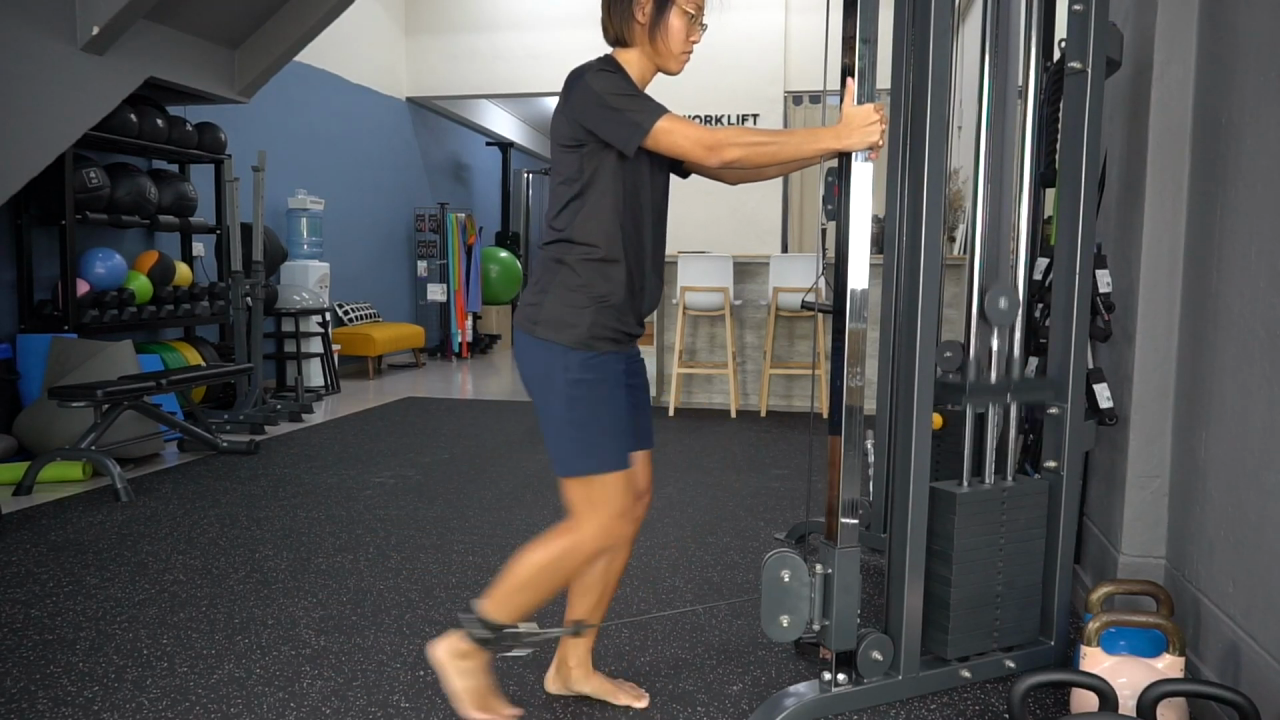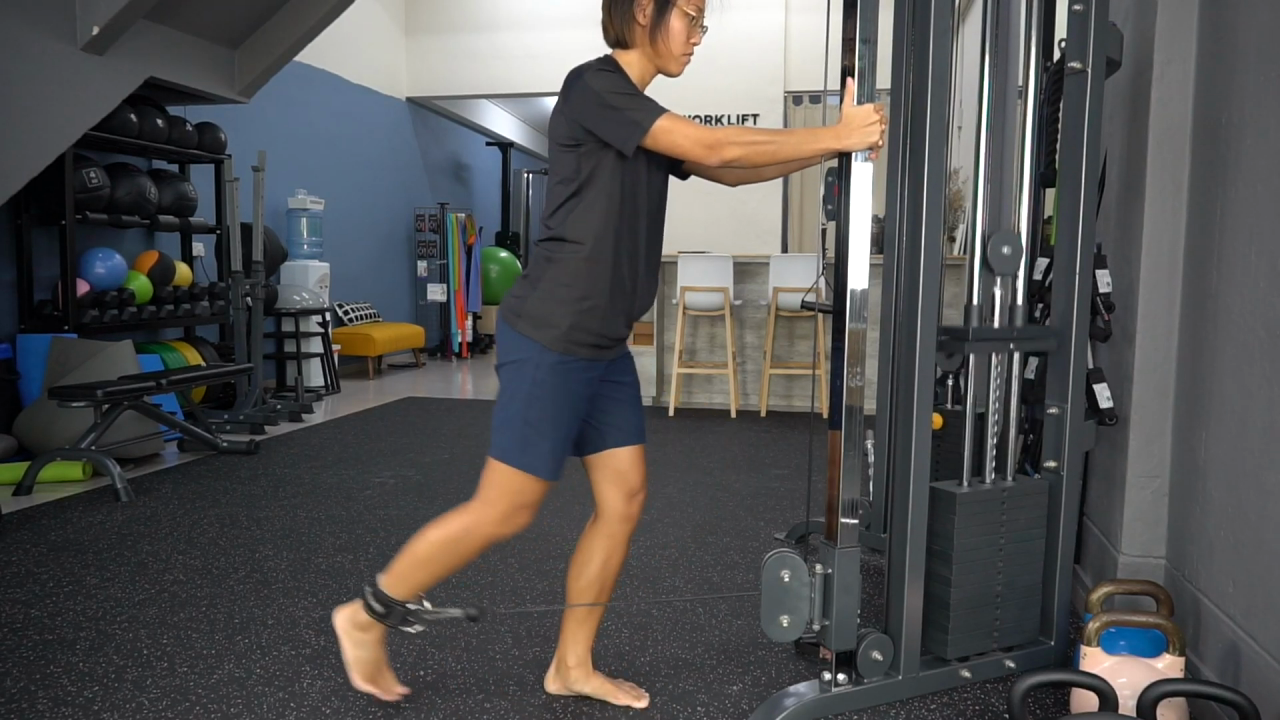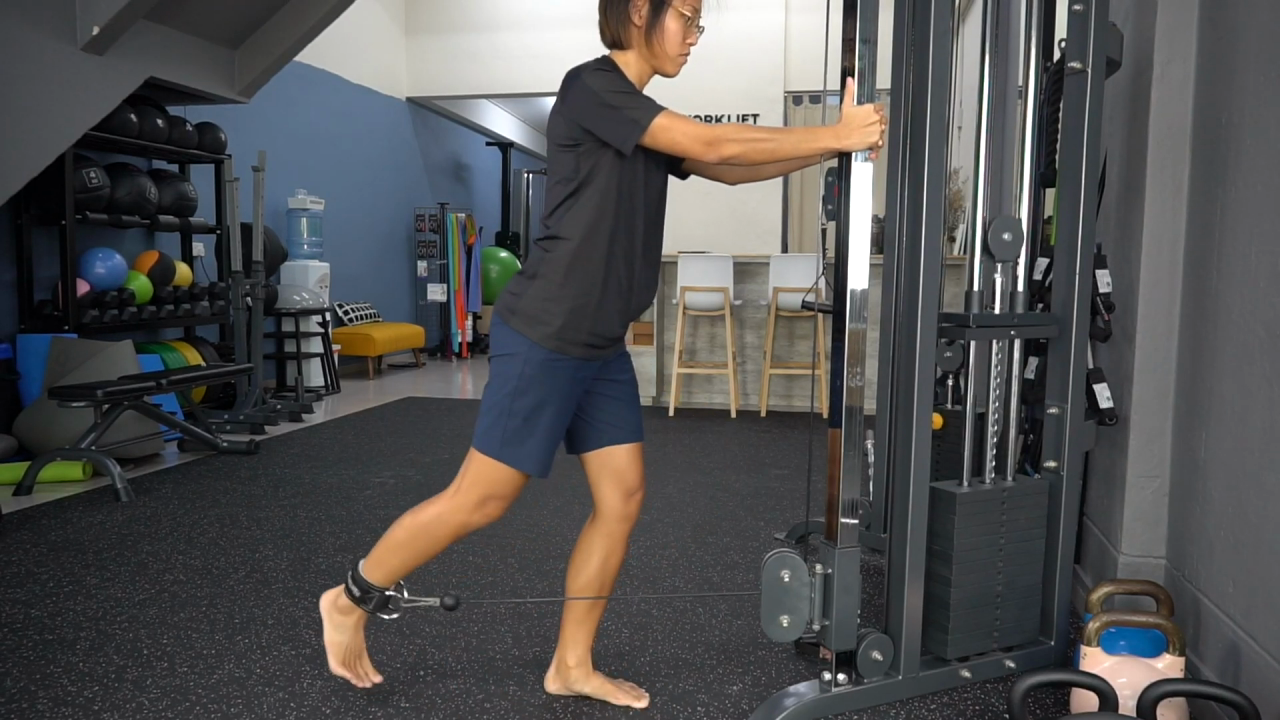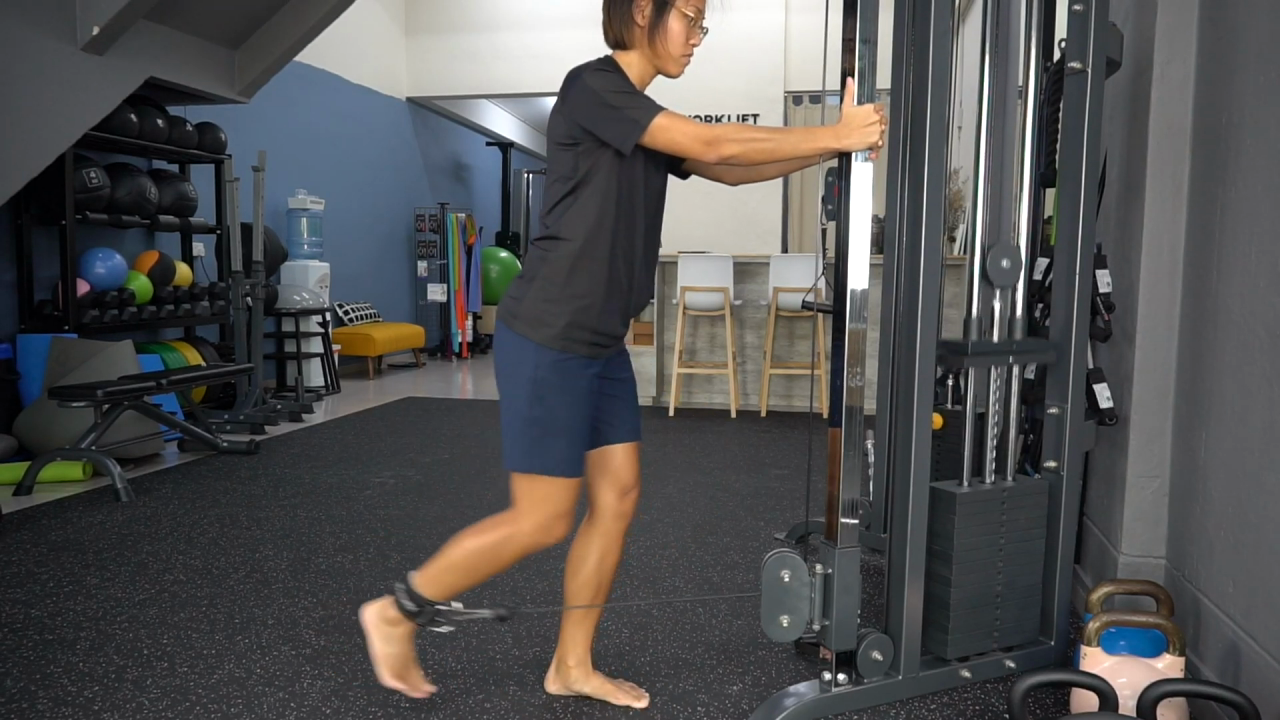
dt=0.3s
person 1, frame 1
left shoulder: (638, 108)
right shoulder: (593, 87)
left elbow: (728, 169)
right elbow: (714, 150)
left wrist: (827, 144)
right wrist: (833, 137)
left hip: (609, 337)
right hip: (568, 337)
left knee: (630, 502)
right knee: (601, 523)
right ankle: (465, 644)
person 1, frame 2
left shoulder: (640, 116)
right shoulder: (593, 87)
left elbow: (726, 170)
right elbow: (713, 147)
left wrist: (833, 141)
right wrist: (835, 137)
left hip: (600, 342)
right hip: (551, 338)
left knee: (622, 499)
right knee: (504, 510)
left ankle: (572, 665)
right ankle: (369, 616)
person 1, frame 3
left shoulder: (642, 116)
right shoulder: (591, 87)
left elbow: (726, 170)
right elbow: (711, 146)
left wrist: (831, 144)
right wrist: (833, 136)
left hip: (599, 343)
right hip: (544, 335)
left knee: (622, 497)
right knee: (482, 498)
left ankle: (573, 665)
right ankle: (351, 601)
person 1, frame 4
left shoulder: (643, 117)
right shoulder: (592, 87)
left elbow: (726, 169)
right elbow: (712, 145)
left wrist: (828, 144)
right wrist: (834, 137)
left hip: (599, 340)
right hip: (548, 337)
left knee: (618, 497)
right knee: (540, 521)
left ankle: (573, 666)
right ankle: (397, 611)
